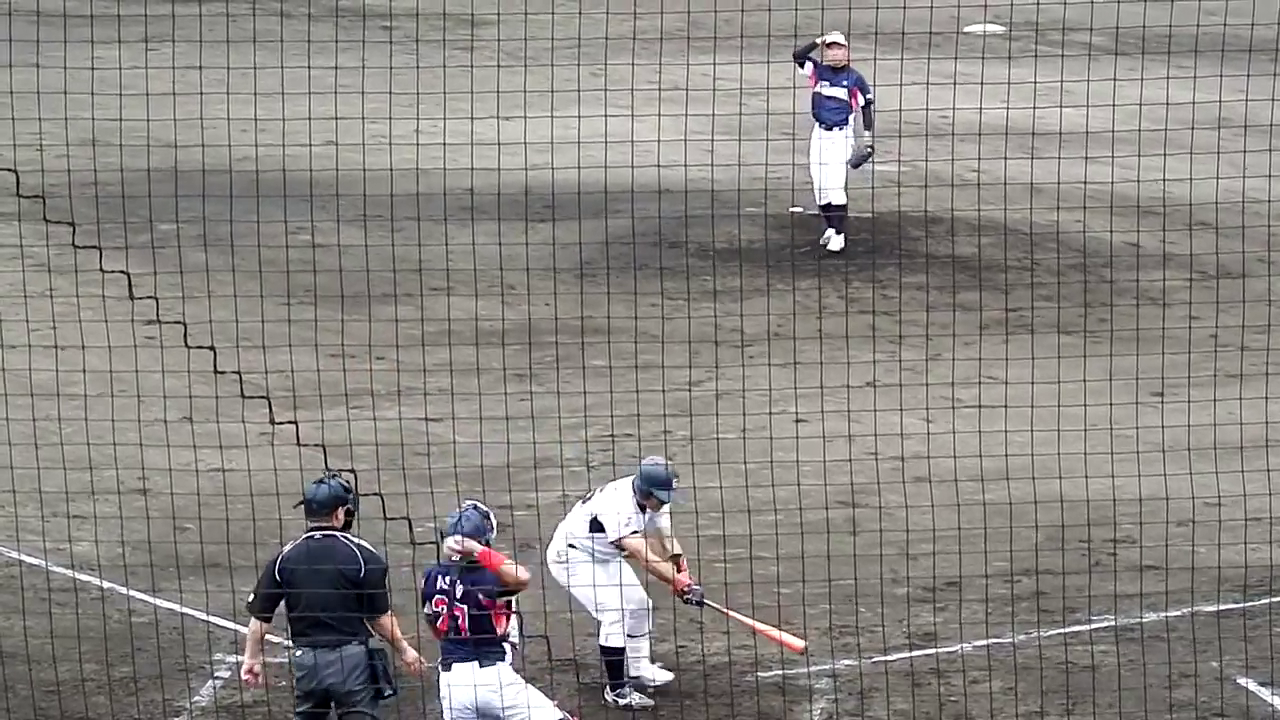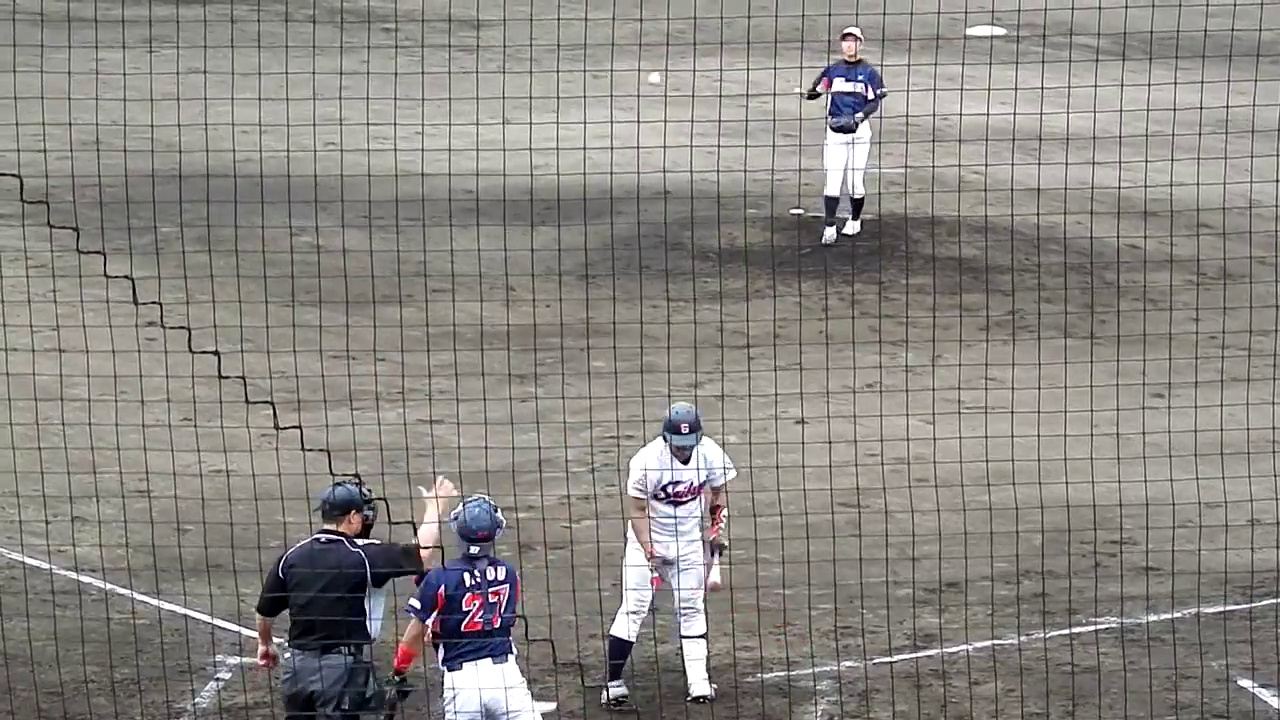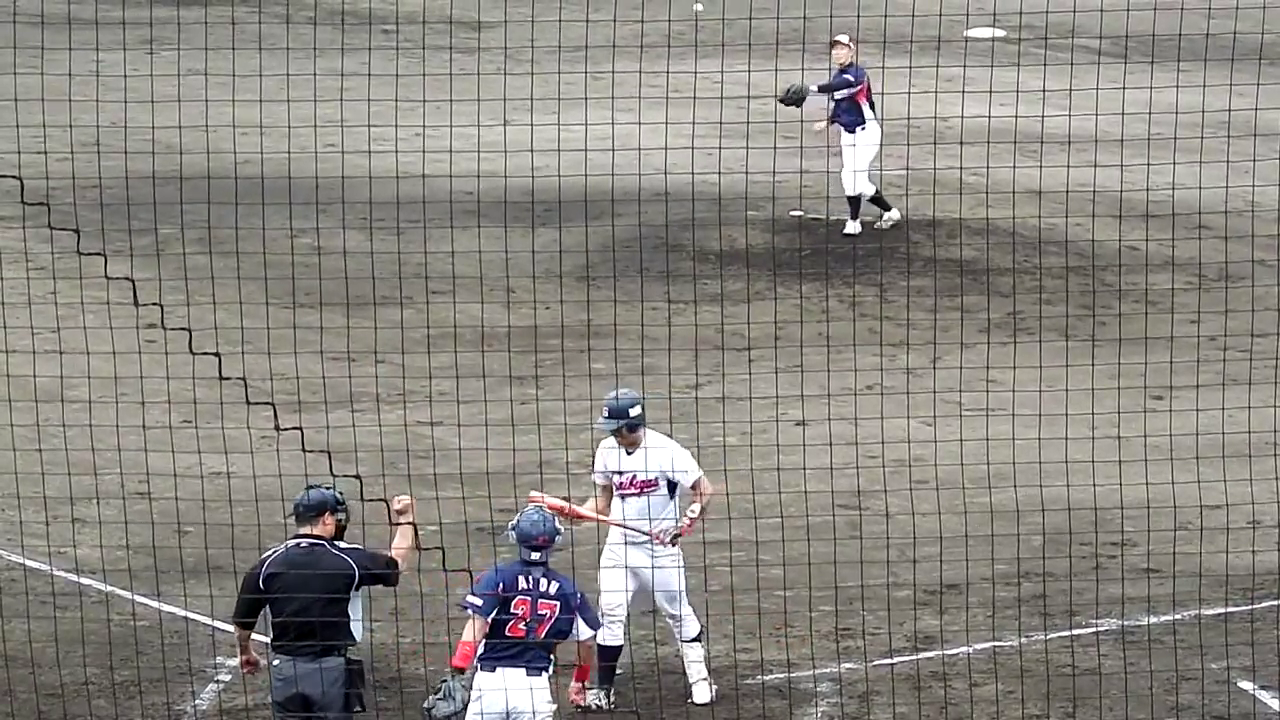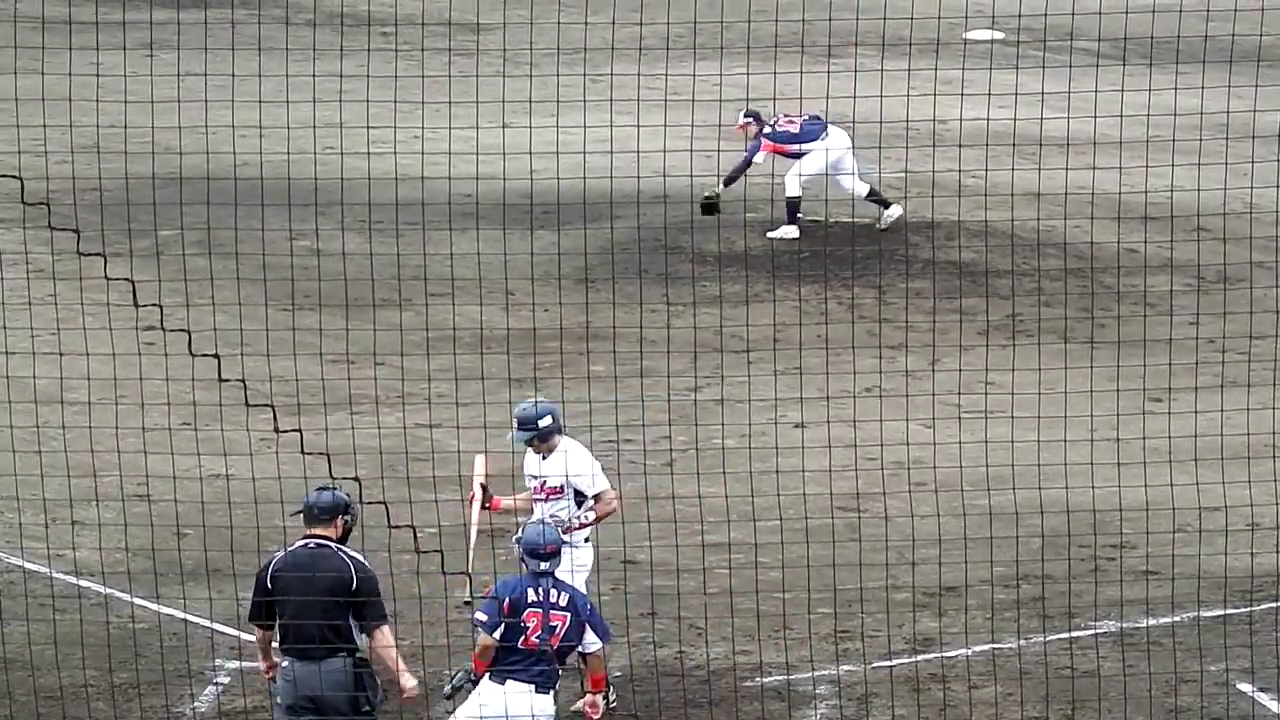
dt=0.5s
person 1, frame 1
left shoulder: (651, 499)
right shoulder: (616, 506)
left elbow: (667, 541)
right elbow: (645, 558)
left wrist: (684, 575)
right wrist: (679, 583)
left hip: (601, 556)
right hip: (570, 555)
left knee: (638, 604)
right knee: (614, 612)
left ankle: (639, 668)
right ankle: (617, 690)
person 1, frame 2
left shoulder: (711, 453)
right shoulder: (647, 459)
left elbow: (718, 492)
right elbow: (638, 511)
left wrist: (716, 529)
right wrist: (650, 553)
left hip: (689, 541)
right hip: (647, 540)
left knee: (691, 607)
right knee: (634, 606)
left ankle: (698, 680)
right ankle: (614, 682)
person 1, frame 3
left shoulder: (668, 451)
right shoulder: (606, 450)
left elbow: (703, 490)
left wrist: (684, 525)
right wrist: (580, 511)
left hip: (660, 548)
right hip: (618, 546)
left knee: (678, 612)
right knee: (611, 615)
left ankle: (699, 679)
right ankle: (603, 690)
person 1, frame 4
left shoulder: (576, 458)
right shoulder: (531, 455)
left elbow: (609, 503)
left wrist: (572, 524)
right wrist: (493, 501)
left hip: (569, 555)
right ankle: (603, 689)
person 2, frame 1
left shoulder: (286, 557)
right shoulder: (360, 554)
left elbow: (260, 615)
right elbow: (379, 616)
left wrist: (252, 658)
right wrist: (404, 649)
left hip: (307, 661)
right hip: (351, 659)
person 2, frame 2
left shoulder: (292, 557)
right shoulder: (366, 556)
left elbow: (266, 611)
right elbow: (422, 554)
left wrist: (265, 644)
right wrist: (433, 505)
left hip: (298, 665)
right hip: (341, 667)
person 2, frame 3
left shoulder: (268, 563)
right shoulder: (348, 560)
left elbow: (243, 621)
right elbow: (396, 563)
left wrist: (245, 652)
right wrist: (405, 518)
left hip: (285, 670)
right hip: (331, 670)
person 2, frame 4
left shoulder: (276, 565)
right shoulder: (352, 565)
left elbow: (262, 625)
right elbow: (376, 630)
left wrist: (267, 659)
right wrist: (402, 673)
left hip: (296, 675)
right hip: (342, 673)
person 3, frame 1
left shoulder: (433, 576)
right shoulder: (487, 579)
right elbow: (521, 579)
right wrist: (477, 550)
left hip: (451, 680)
right hip: (493, 678)
person 3, frame 2
left shoulder: (441, 577)
right shoulder: (509, 574)
left elbow: (416, 633)
left wrist: (398, 675)
left hip: (461, 681)
right hip: (505, 674)
person 3, frame 3
left shoulder: (498, 577)
right shoulder: (567, 589)
left elbow: (477, 626)
right elbow: (586, 643)
left wrist: (458, 672)
right wrist: (580, 680)
left hip: (491, 681)
right hip: (536, 685)
person 3, frame 4
left shoulder: (506, 590)
right shoulder: (578, 601)
left elbow: (486, 643)
right elbow: (596, 653)
left wrist: (474, 674)
right wrist: (596, 692)
left hip: (498, 691)
right hip: (541, 701)
person 4, frame 1
left shoulder: (855, 78)
right shoulder: (819, 71)
left elbow: (866, 107)
right elbow: (797, 56)
left wrist: (867, 136)
right wrist: (819, 41)
left hip: (842, 136)
right hip: (819, 135)
left knee: (835, 186)
right knee: (819, 189)
left ankle: (839, 235)
right ankle: (832, 227)
person 4, frame 2
left shoulder: (869, 72)
right shoulder: (832, 69)
left elbow: (875, 103)
right elbow: (817, 91)
left wrist: (859, 116)
right wrist: (807, 94)
left hip: (859, 131)
right hip: (835, 130)
left knee: (856, 180)
right knee: (833, 179)
left ankle: (855, 221)
right ankle: (830, 228)
person 4, frame 3
left shoulder: (857, 73)
right shoulder: (837, 76)
left elbow: (845, 85)
left wrist: (813, 89)
right wrist: (828, 122)
left hip: (866, 133)
right hip: (848, 134)
left knee: (850, 175)
right knee: (858, 181)
left ankle: (854, 221)
right ankle: (890, 212)
person 4, frame 4
left shoulder: (765, 138)
right shoulder: (779, 121)
left elbow: (740, 168)
right elbow: (816, 119)
left wrist: (721, 187)
left hip: (827, 144)
right hip: (838, 135)
left knee: (792, 179)
right knee: (853, 184)
left ankle: (791, 227)
right ankle: (889, 208)
